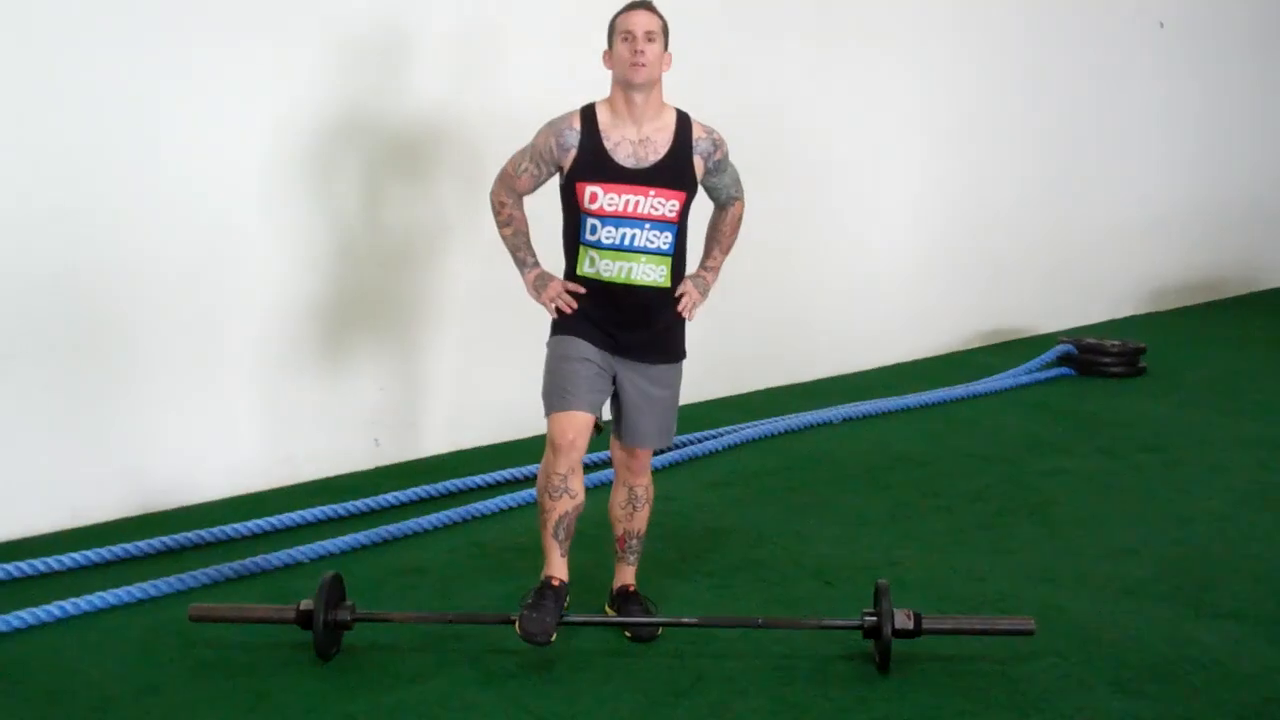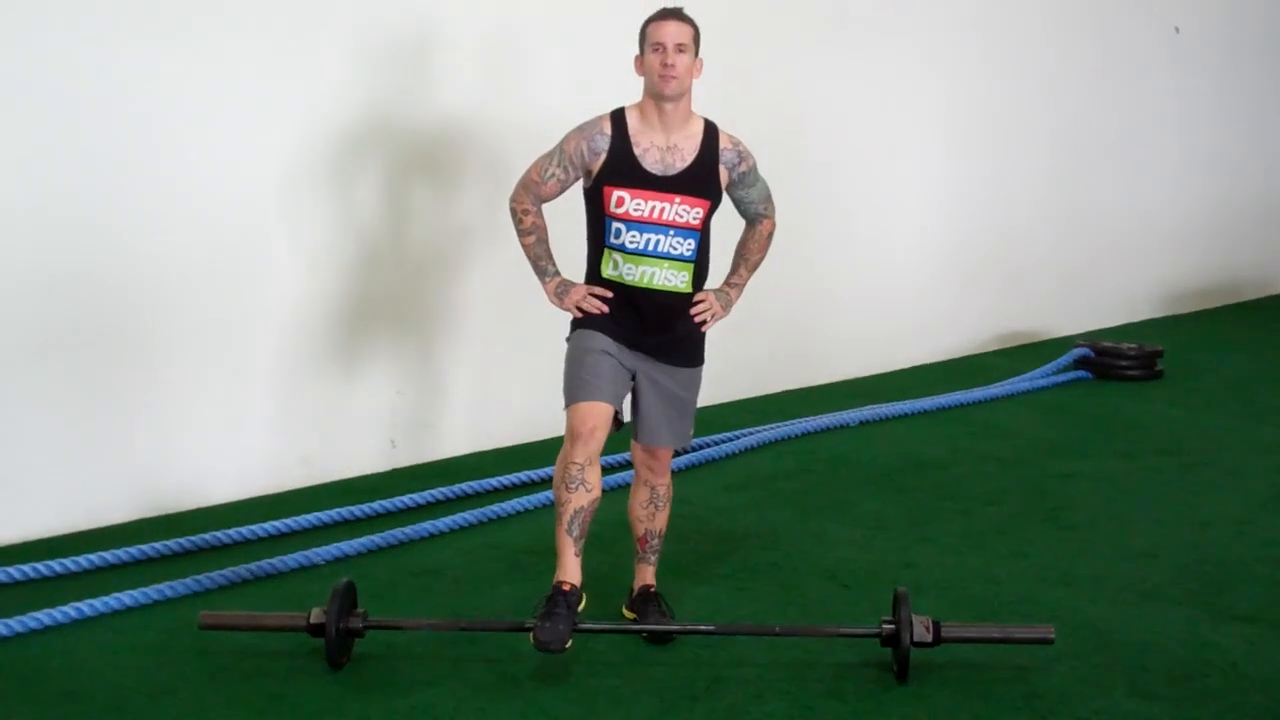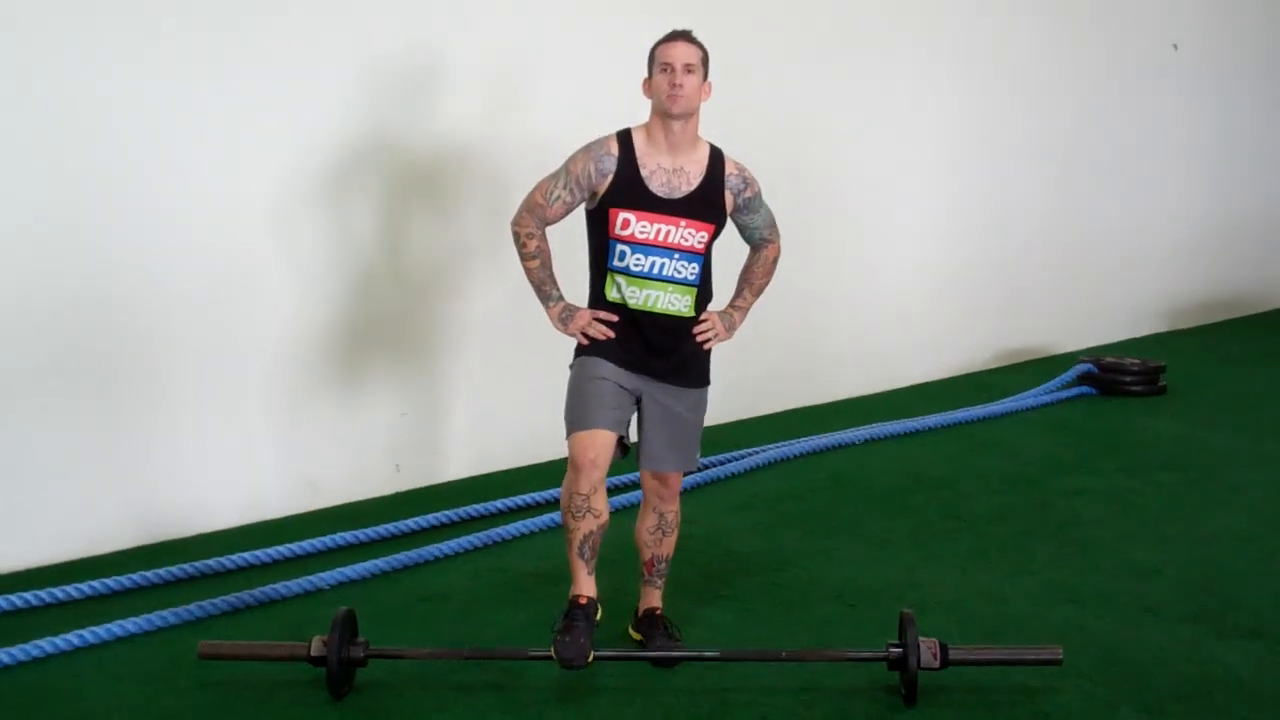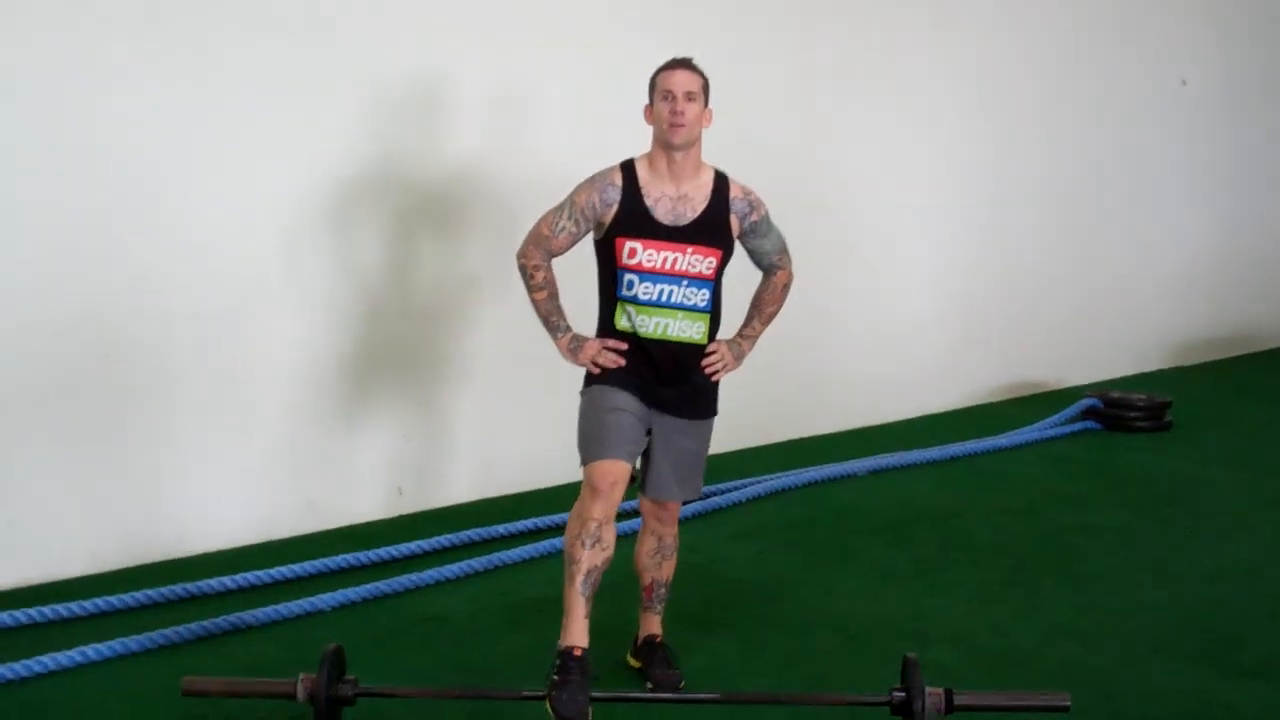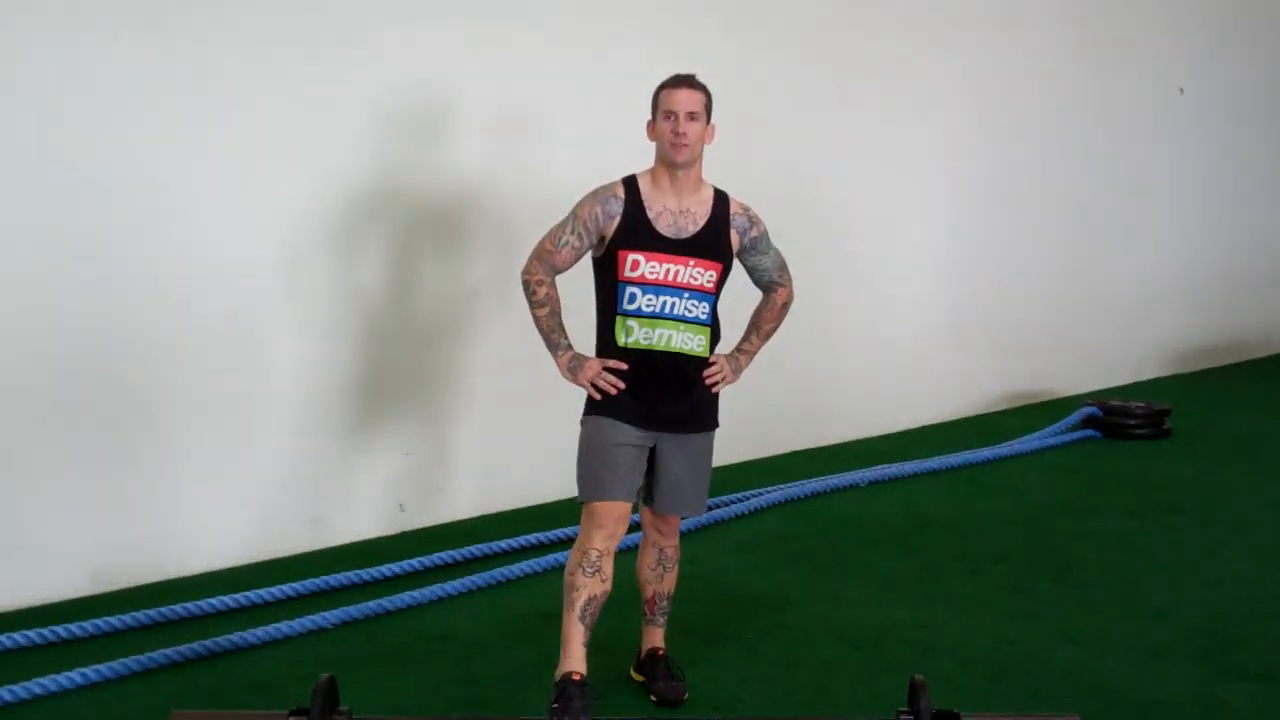
dt=0.5s
person 1, frame 1
left shoulder: (699, 141)
right shoulder: (567, 133)
left elbow: (731, 203)
right elbow: (505, 193)
left wrist: (706, 275)
right wrist: (533, 274)
left hip: (656, 335)
right hip: (583, 325)
left knee: (635, 461)
right knee: (566, 443)
left ankle: (626, 586)
right ankle: (554, 580)
person 1, frame 2
left shoulder: (726, 151)
right shoulder: (598, 137)
left elbow: (763, 218)
right elbow: (524, 198)
left wrist: (730, 291)
right wrist: (552, 282)
left hip: (677, 336)
right hip: (604, 323)
left knee: (655, 459)
right knee: (586, 432)
left ankle: (644, 588)
right ankle: (566, 585)
person 1, frame 3
left shoulder: (731, 177)
right shoulder: (604, 159)
left elbow: (768, 244)
right elbow: (527, 221)
left wrist: (735, 314)
right wrist: (556, 307)
left hip: (682, 359)
right hip: (609, 348)
left knee: (663, 486)
right knee: (588, 463)
left ankle: (650, 610)
right ankle: (582, 597)
person 1, frame 4
left shoulder: (737, 201)
right shoulder: (609, 188)
left elbow: (780, 269)
right elbow: (533, 252)
left wrist: (742, 343)
right wrist: (565, 338)
left hip: (689, 386)
right hip: (618, 376)
left knee: (663, 510)
right knee: (602, 490)
left ankle: (650, 637)
right ankle: (573, 649)
person 1, frame 5
left shoulder: (736, 220)
right shoulder: (610, 204)
left elbow: (780, 287)
right elbow: (537, 270)
left wrist: (740, 358)
right wrist: (565, 357)
left hip: (690, 405)
right hip: (618, 400)
left knee: (664, 526)
right knee: (603, 527)
left ankle: (652, 651)
